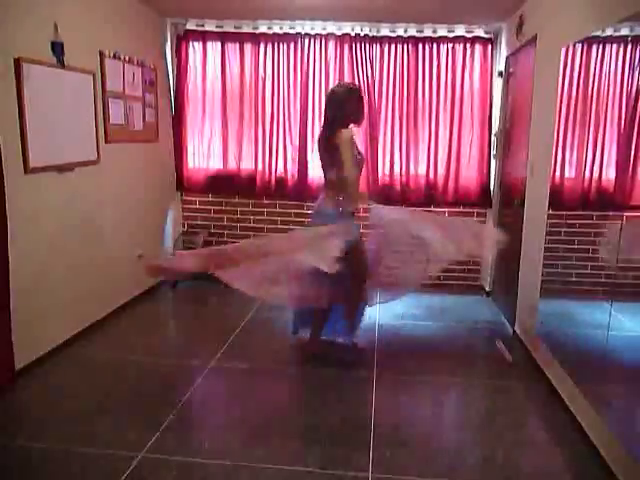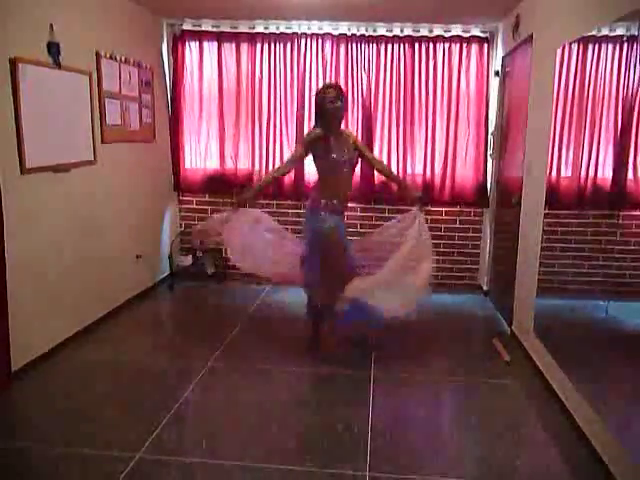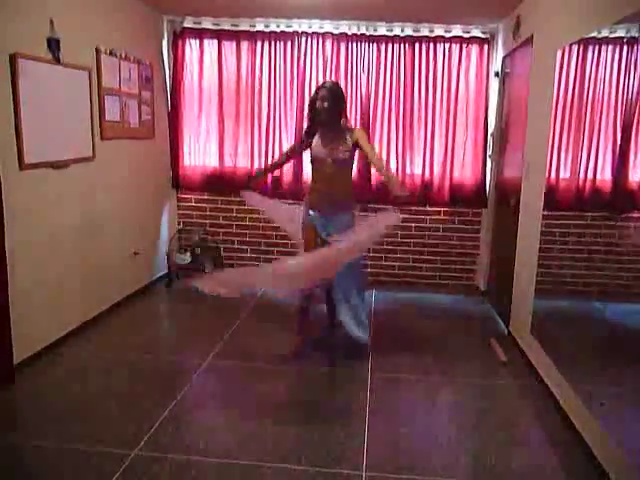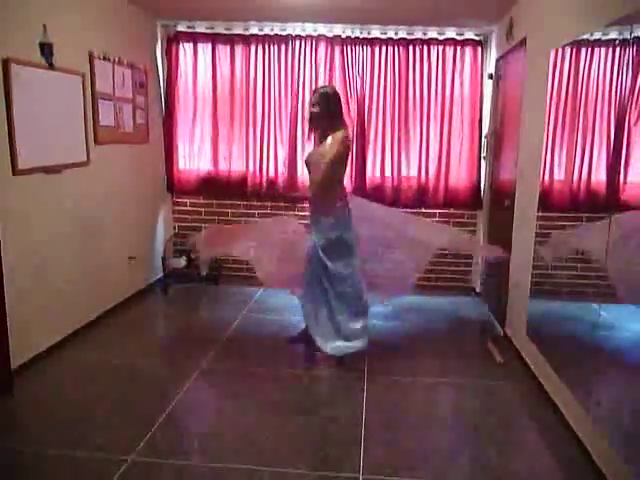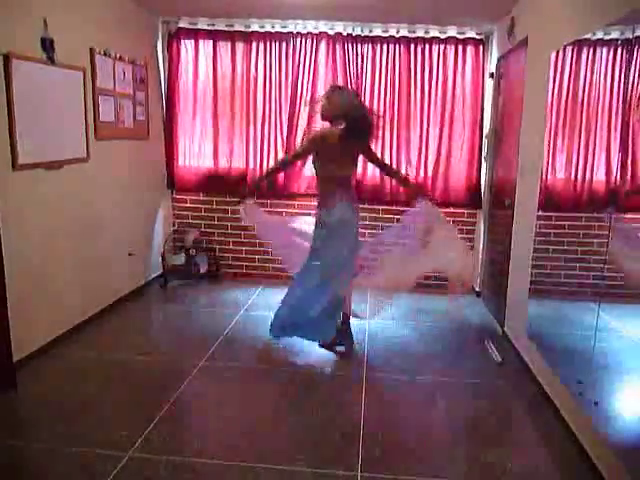
dt=1s
person 1, frame 1
left shoulder: (325, 136)
right shoulder: (344, 135)
right elbow: (349, 171)
right wrist: (354, 199)
left hip: (324, 207)
right hip: (338, 210)
left knee: (329, 277)
right knee: (356, 278)
left ankle: (312, 336)
person 1, frame 2
left shoulder: (349, 138)
right shoulder: (317, 134)
left elbow: (376, 163)
right elbow: (288, 165)
left wrist: (406, 187)
right wrist: (253, 190)
left hip: (335, 212)
right hip: (322, 210)
left knee: (323, 274)
right knee: (340, 273)
left ankle: (315, 333)
right ankle: (320, 334)
person 1, frame 3
left shoulder: (355, 134)
right shoulder: (309, 134)
left elbow: (375, 160)
right elbow: (284, 158)
left wrist: (395, 184)
right wrist: (257, 175)
left hip: (343, 213)
right hip: (314, 211)
left knee: (341, 275)
left ankle: (333, 330)
right ankle: (303, 333)
person 1, frame 4
left shoulder: (340, 137)
right shoulder: (321, 136)
left elbow: (325, 167)
left wrist: (309, 190)
left hip: (333, 213)
right hip: (319, 212)
left knee: (330, 276)
right knee: (313, 275)
left ankle: (319, 335)
right ankle: (313, 331)
person 1, frame 5
left shoulder: (325, 134)
right shoulder: (357, 136)
left elbow: (288, 160)
right elbow: (384, 166)
left wrist: (258, 181)
right wrist: (412, 188)
left hip: (335, 208)
right hip: (345, 206)
left knee: (325, 270)
right knee: (338, 272)
left ankle: (342, 334)
right ankle: (343, 331)
